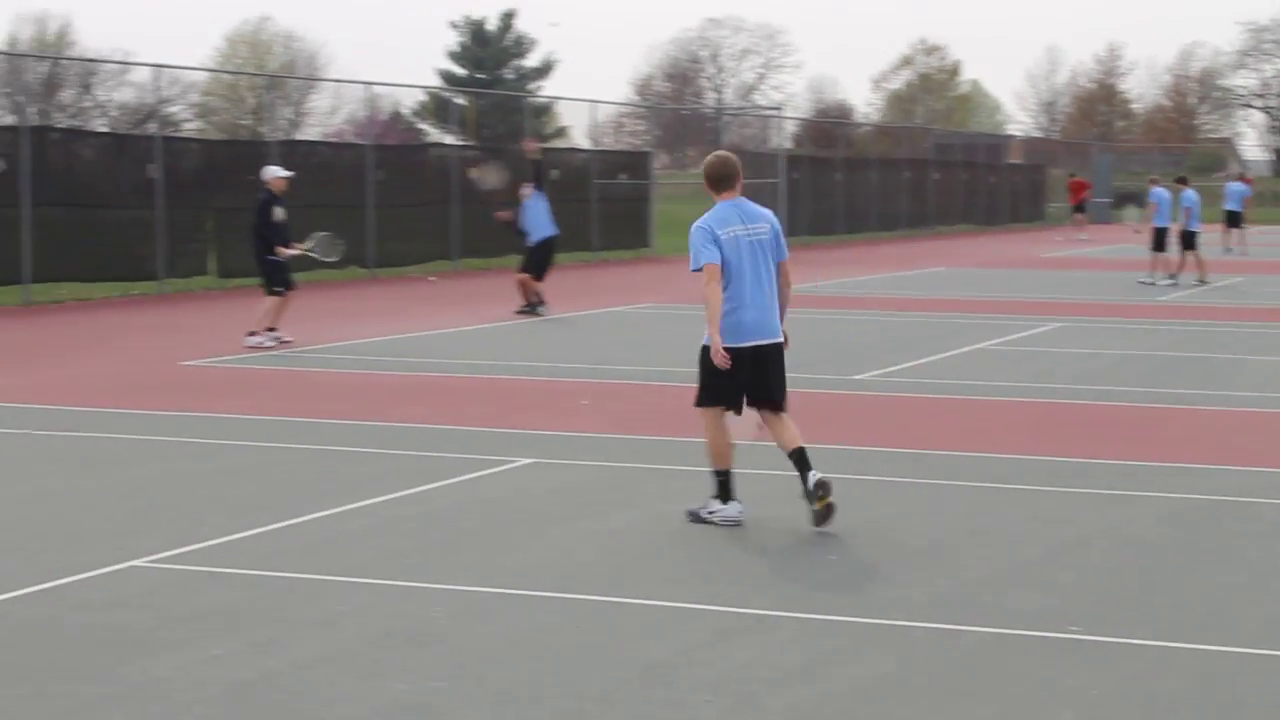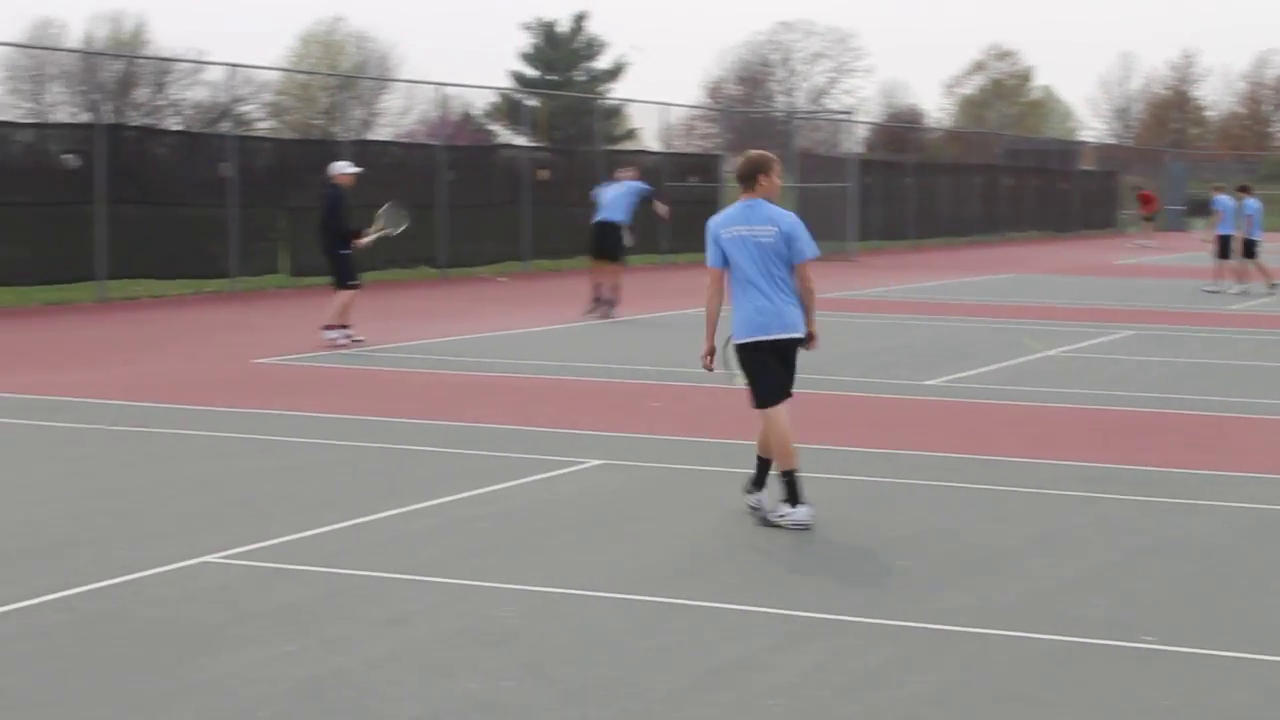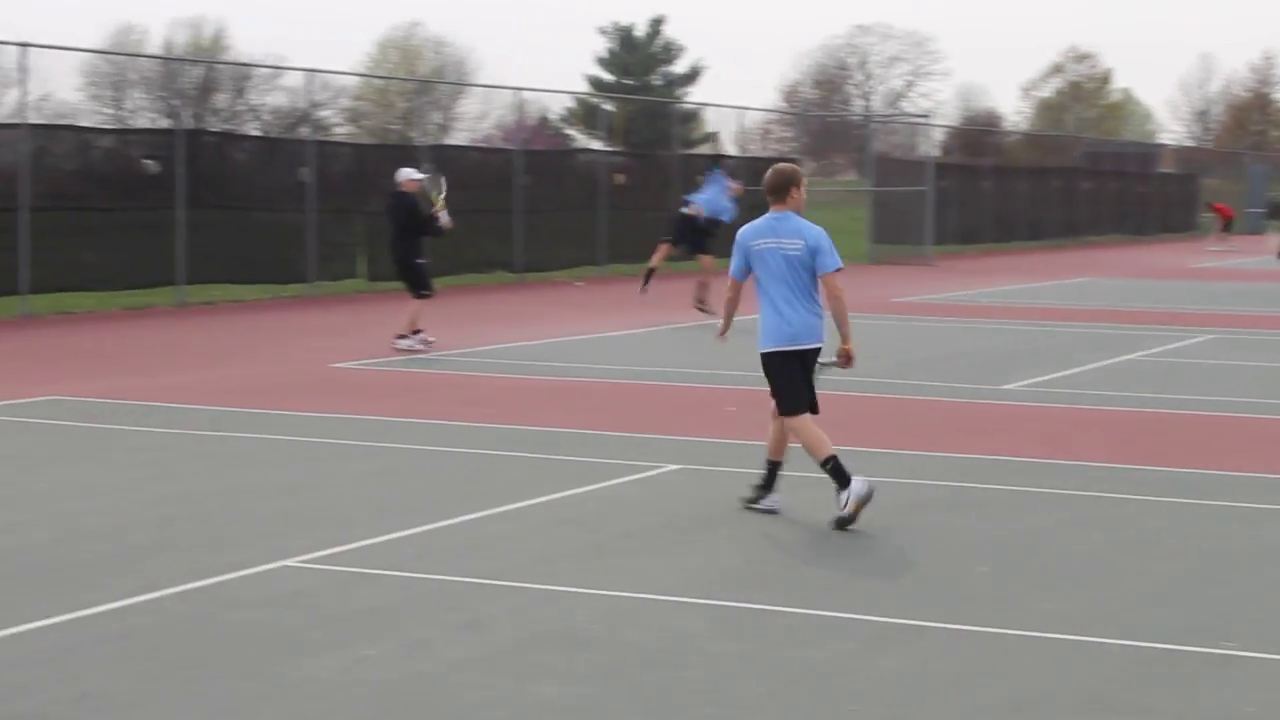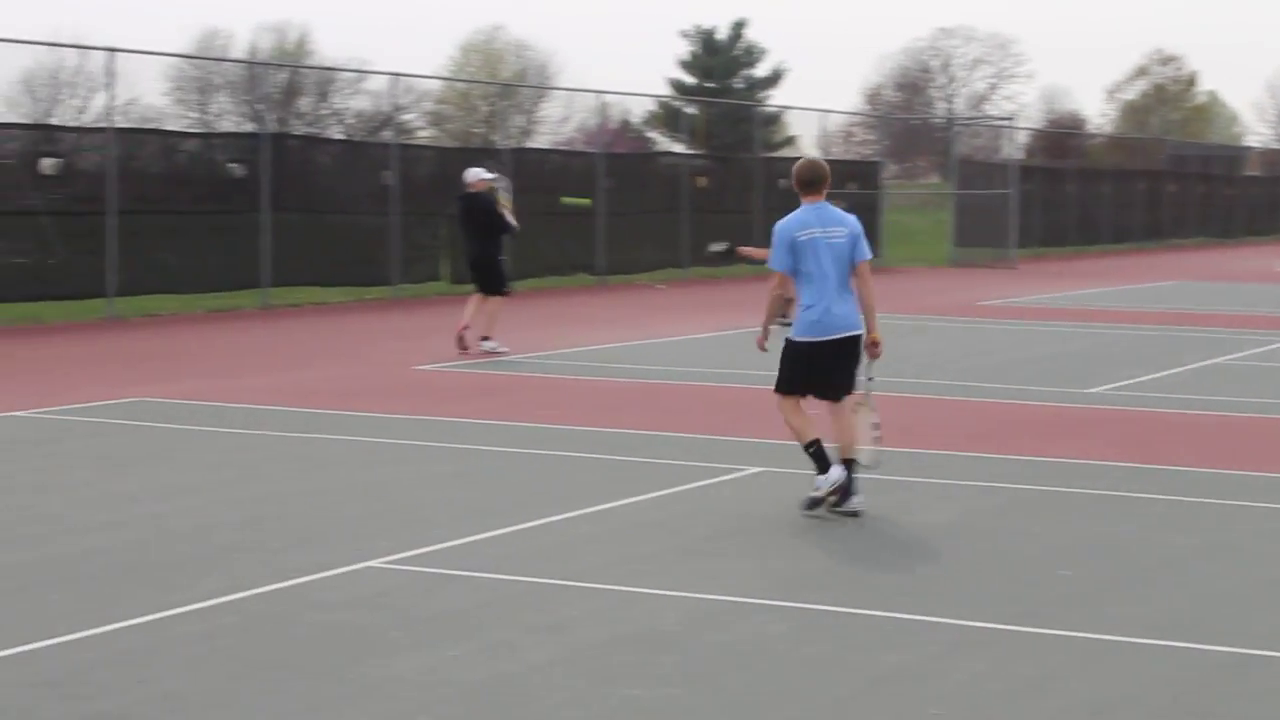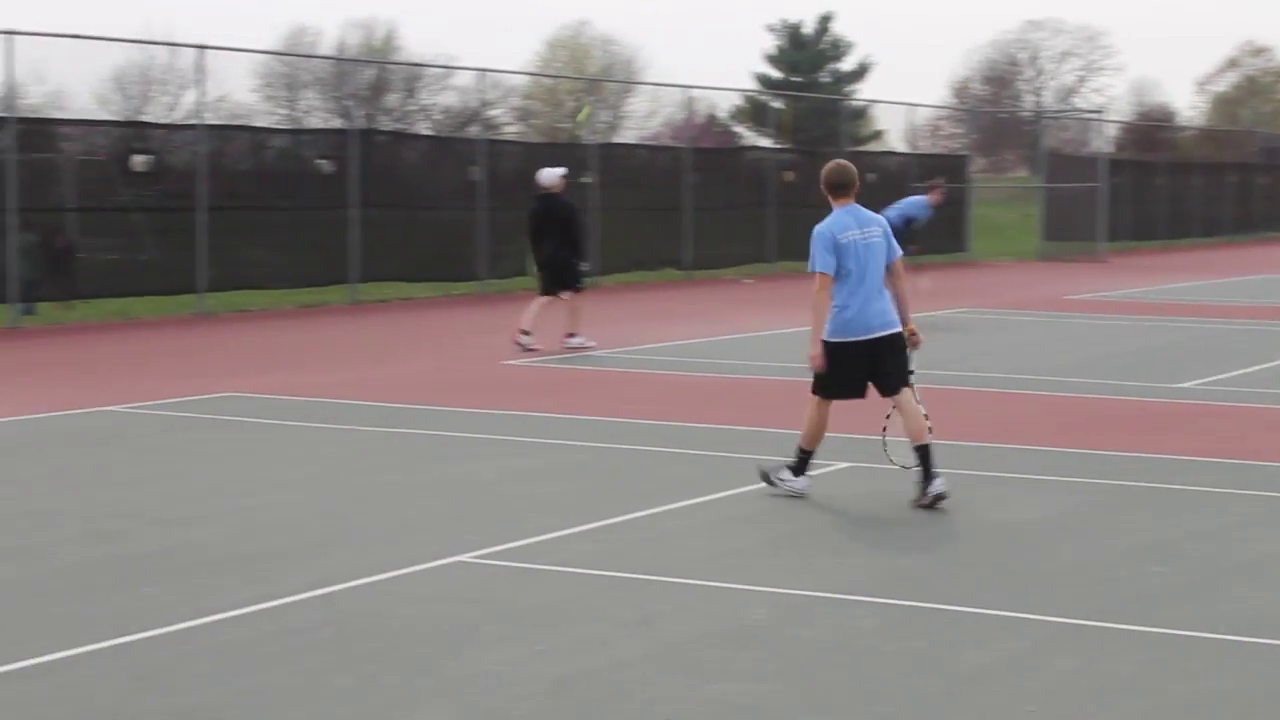
dt=0.2s
person 1, frame 1
left shoulder: (705, 227)
right shoulder: (767, 219)
left elbow: (712, 283)
right elbow: (784, 279)
left wrist: (715, 336)
left hip: (730, 338)
right hip: (769, 334)
left knee: (712, 412)
right knee: (773, 415)
left ankle: (725, 501)
right ankle: (810, 478)
person 1, frame 2
left shoulder: (718, 225)
right shoulder: (787, 221)
left elbow: (715, 287)
right elbow: (806, 282)
left wrist: (709, 339)
right wrist: (809, 325)
left hip: (752, 331)
right hip: (788, 329)
left knee: (772, 410)
right knee: (773, 406)
left ankle: (795, 503)
right ankle: (758, 486)
person 1, frame 3
left shoulder: (747, 235)
right shoulder: (814, 235)
left elbow: (734, 291)
right elbow: (834, 293)
left wrist: (726, 323)
right wrist: (846, 342)
left hip: (776, 341)
right hip: (809, 338)
left knee: (797, 419)
right knee: (784, 409)
left ankle: (848, 484)
right ankle: (765, 491)
person 1, frame 4
left shoulder: (787, 228)
right shoulder: (849, 223)
left elbow: (779, 288)
right elbow: (864, 281)
left wrist: (764, 328)
right wrist: (872, 330)
left hip: (810, 330)
right hip: (848, 328)
left knee: (786, 400)
right knee: (839, 404)
left ankle: (826, 471)
right ankle: (846, 488)
person 1, frame 5
left shoulder: (826, 231)
right shoulder: (879, 223)
left elbow: (823, 289)
right elbow: (897, 277)
left wrist: (814, 342)
right wrist: (907, 323)
left hip: (845, 331)
right hip: (886, 327)
left knee: (821, 401)
right knee: (902, 397)
left ankle: (797, 473)
right ankle: (930, 478)
